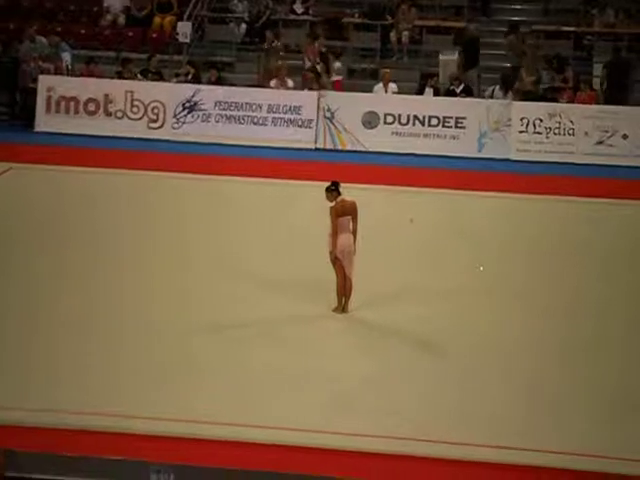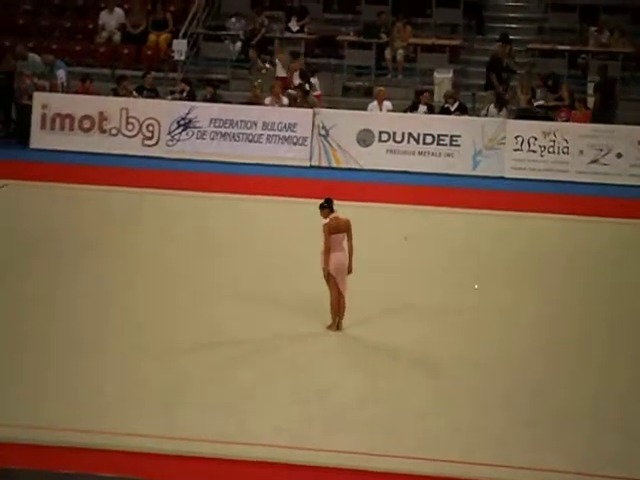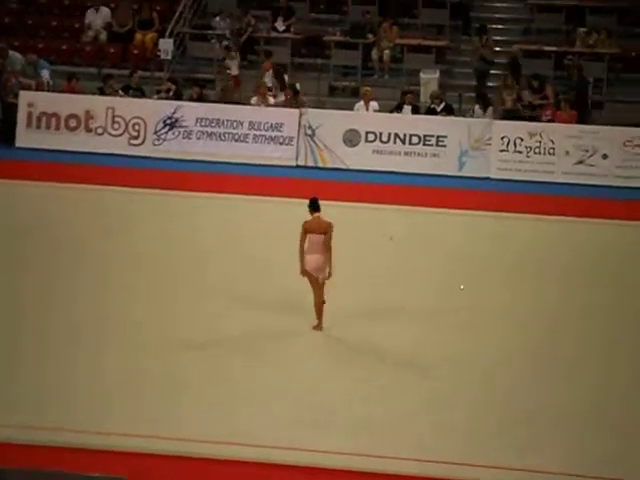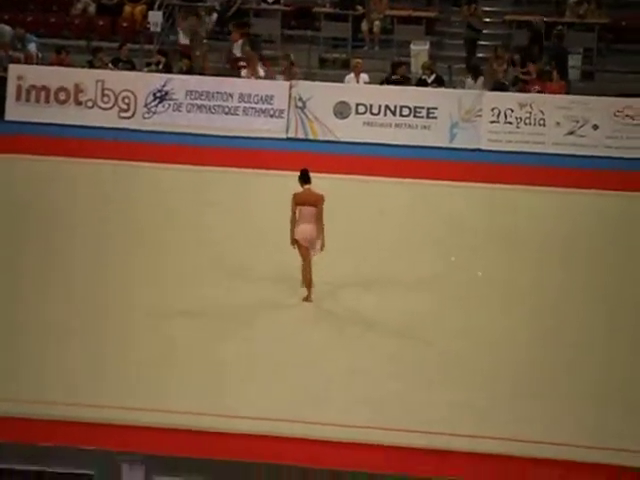
dt=0.5s
person 1, frame 1
left shoulder: (334, 208)
right shoulder: (353, 204)
left elbow: (334, 230)
right elbow: (355, 226)
left wrist: (333, 250)
right wrist: (354, 244)
left hip: (338, 242)
right hip: (348, 240)
left knee: (340, 276)
right knee: (348, 275)
left ankle: (339, 306)
right ankle: (346, 306)
person 1, frame 2
left shoulder: (327, 225)
right shoulder: (347, 222)
left elbow: (327, 248)
right elbow: (350, 244)
left wrist: (325, 267)
right wrist: (350, 263)
left hip: (331, 259)
right hip: (342, 257)
left knee: (334, 293)
right knee: (341, 292)
left ankle: (333, 324)
right ankle: (340, 323)
person 1, frame 3
left shoulder: (306, 224)
right shoulder: (328, 225)
left elbow: (301, 246)
right elbow: (328, 246)
left wrist: (302, 265)
right wrist: (330, 267)
left hip: (310, 259)
right hip: (322, 259)
left knee: (316, 292)
right knee: (322, 277)
left ankle: (319, 323)
right ankle: (322, 297)
person 1, frame 4
left shoulder: (296, 196)
right shoulder: (319, 197)
left elbow: (293, 217)
right elbow: (319, 219)
left wrist: (292, 235)
right wrist: (322, 238)
left hip: (301, 229)
right hip: (313, 230)
left knee: (306, 262)
right knee: (308, 259)
left ankle: (309, 294)
right ankle: (306, 282)
